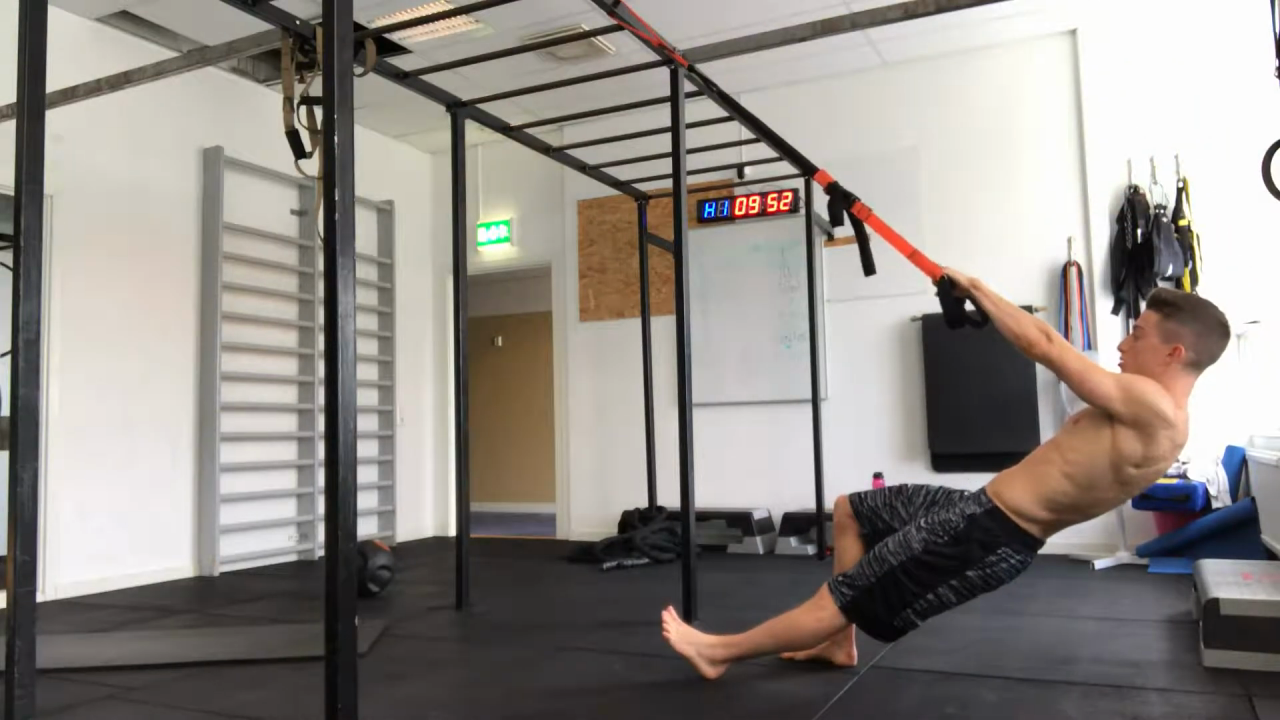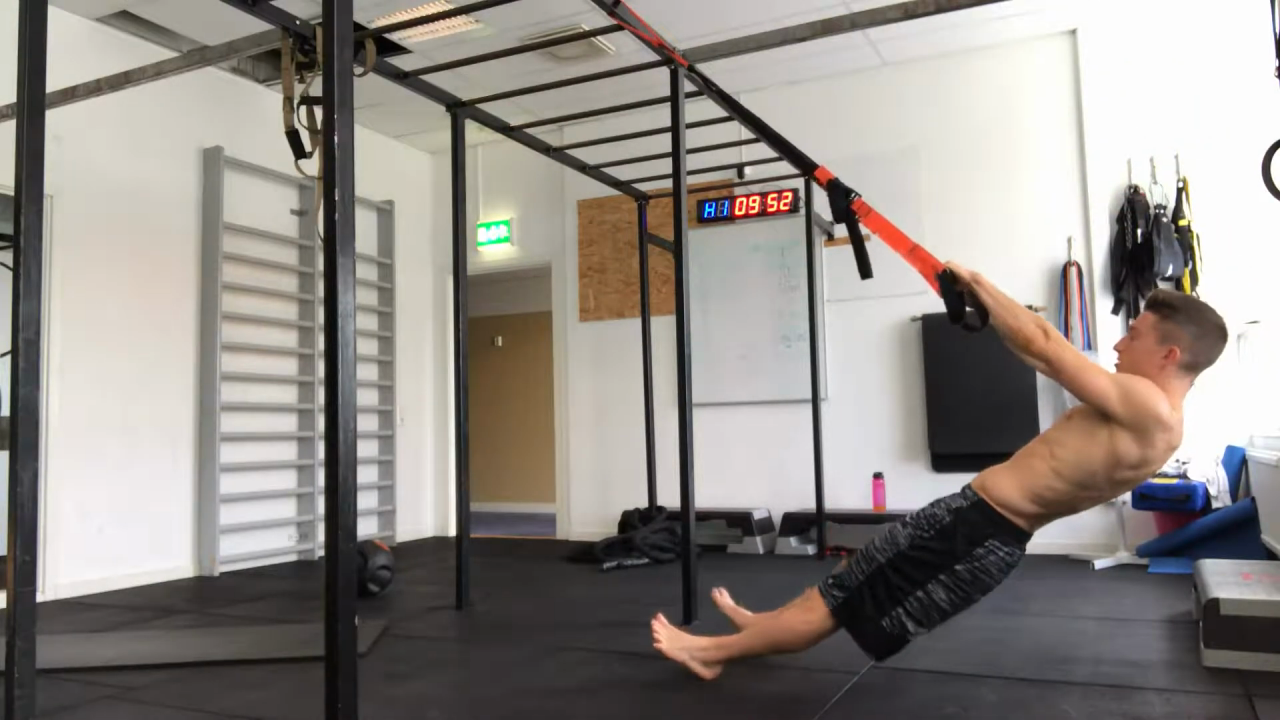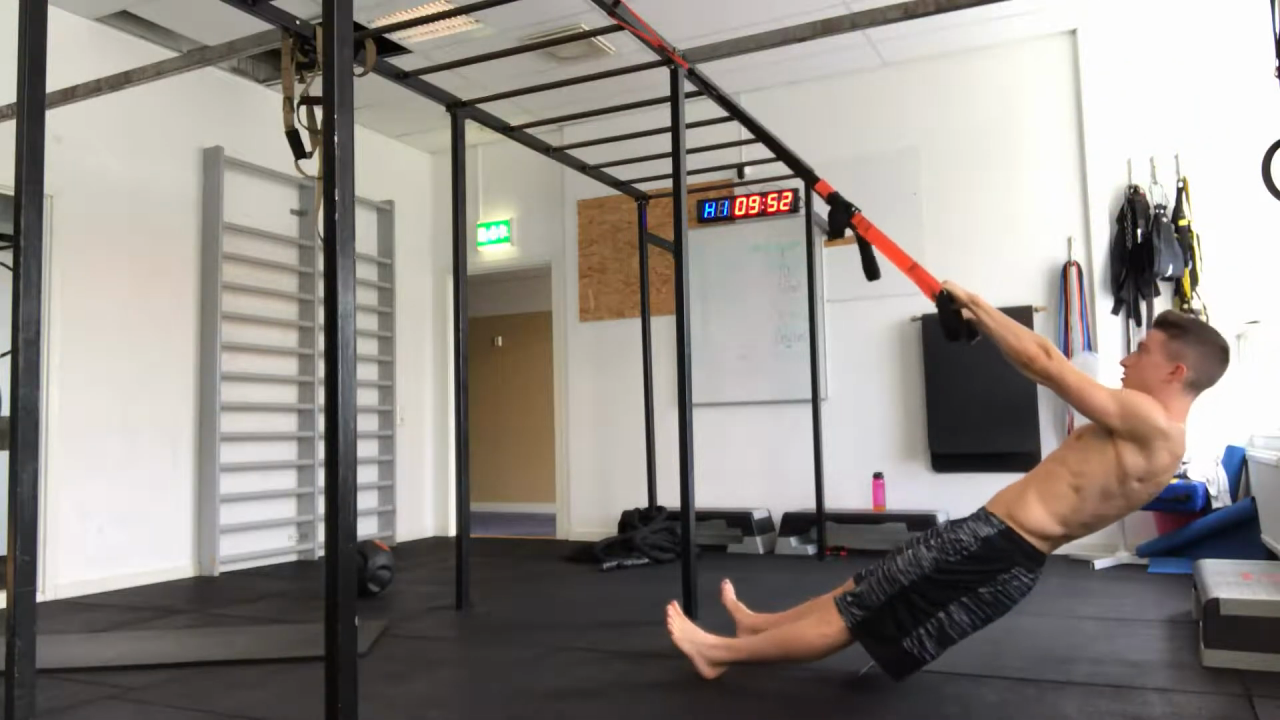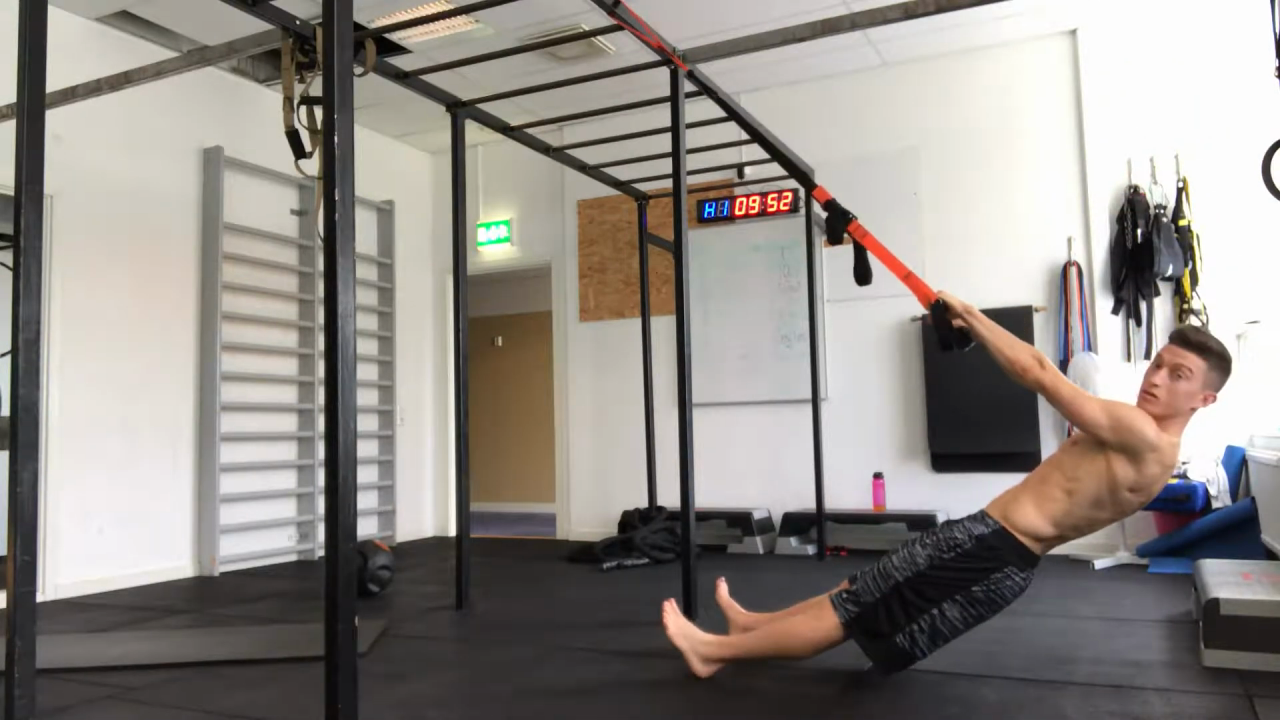
dt=0.7s
person 1, frame 1
left shoulder: (1151, 406)
right shoulder: (1151, 415)
left elbow: (1045, 346)
right elbow: (1054, 353)
left wrist: (974, 287)
right wrist: (978, 299)
left hip: (988, 535)
right hip: (985, 511)
left knee: (836, 600)
right knee: (849, 511)
left ankle: (719, 651)
right ankle: (839, 643)
person 1, frame 2
left shoulder: (1147, 407)
right shoulder: (1144, 414)
left elbow: (1044, 345)
right elbow: (1048, 360)
left wrist: (976, 282)
right wrist: (982, 302)
left hip: (978, 527)
right hip: (986, 523)
left knee: (835, 600)
right knee: (850, 575)
left ankle: (713, 652)
right ankle: (758, 622)
person 1, frame 3
left shoulder: (1151, 422)
right shoulder: (1142, 431)
left elbow: (1045, 362)
right elbow: (1049, 373)
left wrist: (972, 301)
right wrist: (980, 323)
left hip: (996, 553)
right hip: (991, 536)
left knee: (850, 615)
right knee: (861, 588)
left ankle: (720, 653)
right ankle: (758, 623)
person 1, frame 4
left shoulder: (1144, 438)
right shoulder: (1135, 441)
left elbow: (1040, 374)
right elbow: (1044, 379)
left wrist: (968, 313)
right wrist: (975, 329)
left hip: (992, 552)
right hip: (989, 540)
left knee: (849, 610)
right knee: (859, 590)
left ankle: (715, 649)
right ankle: (753, 623)
